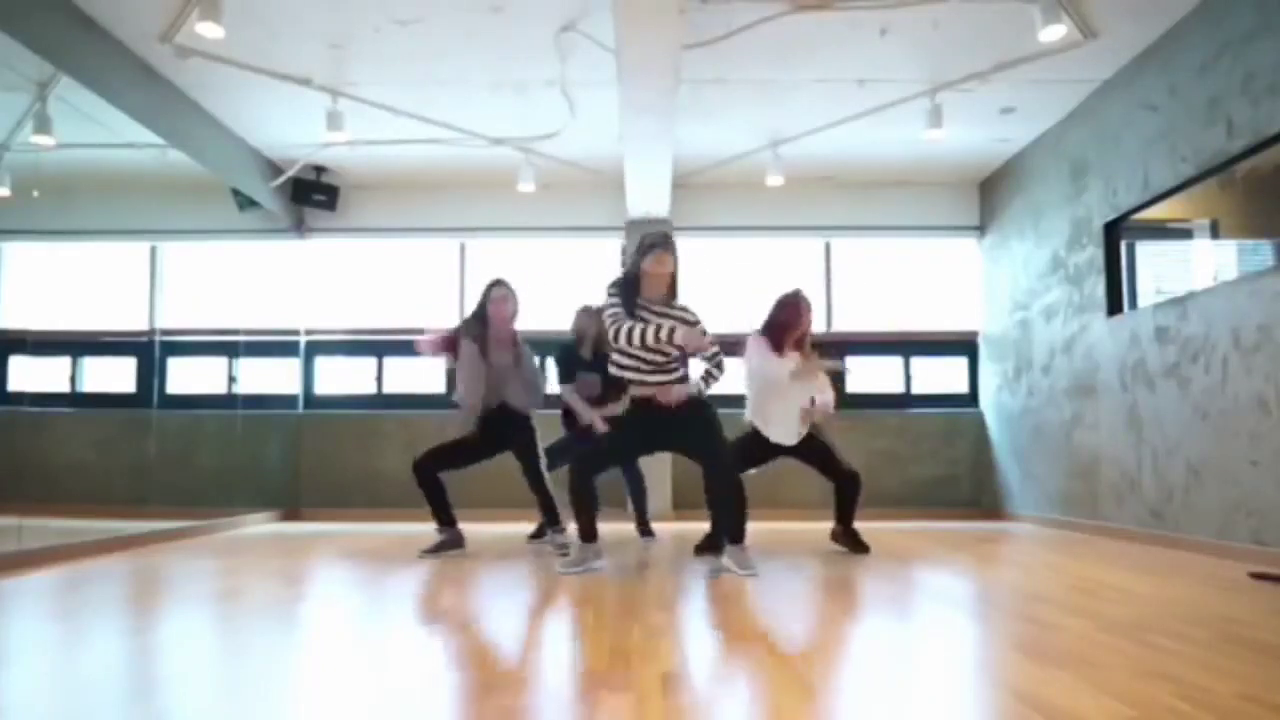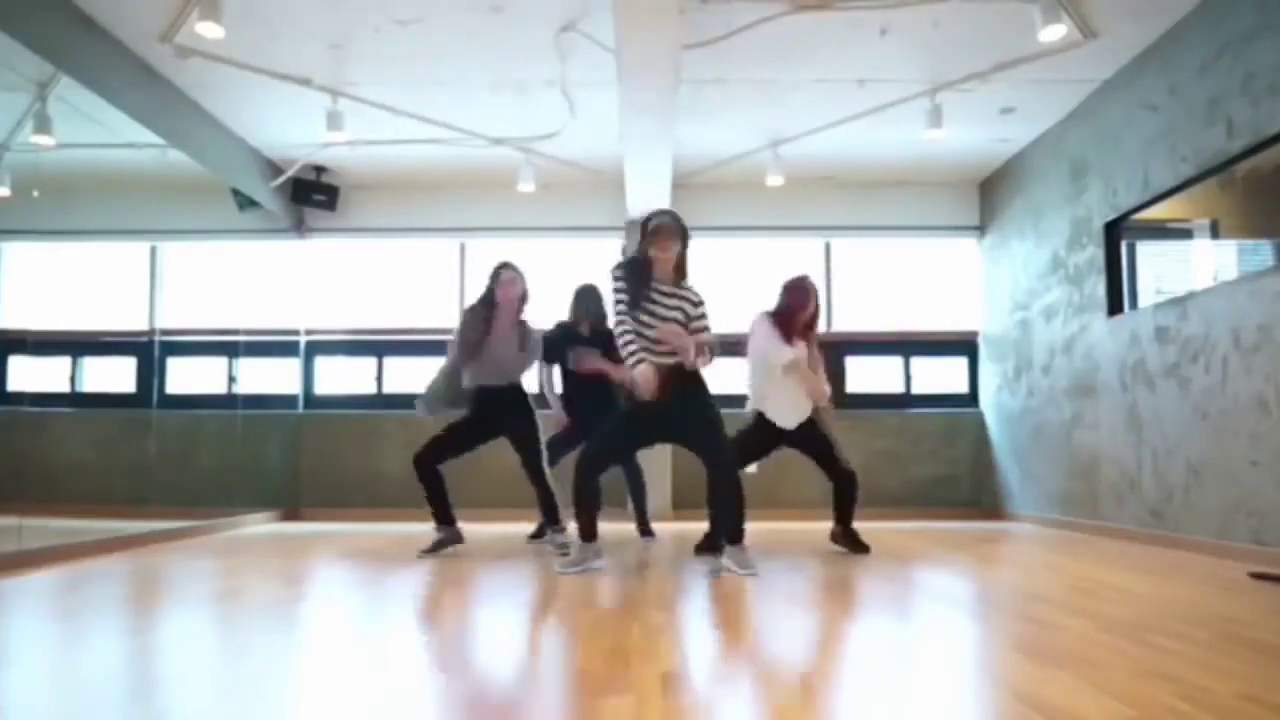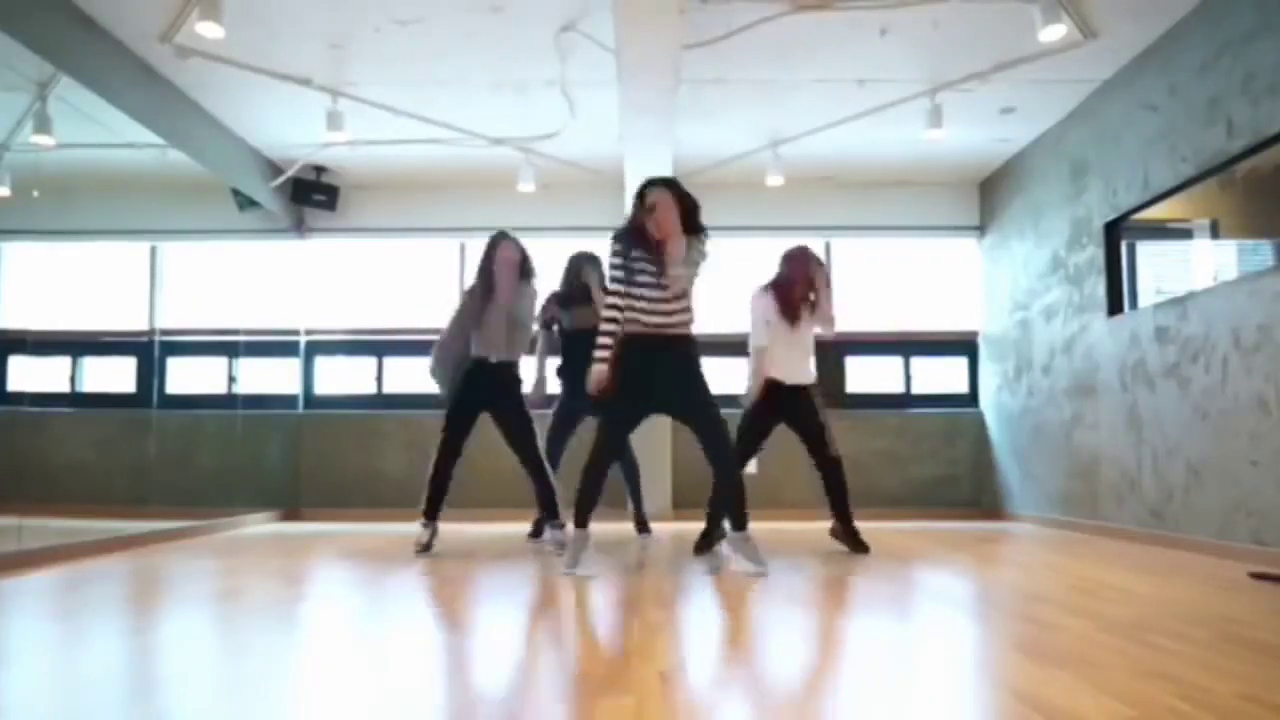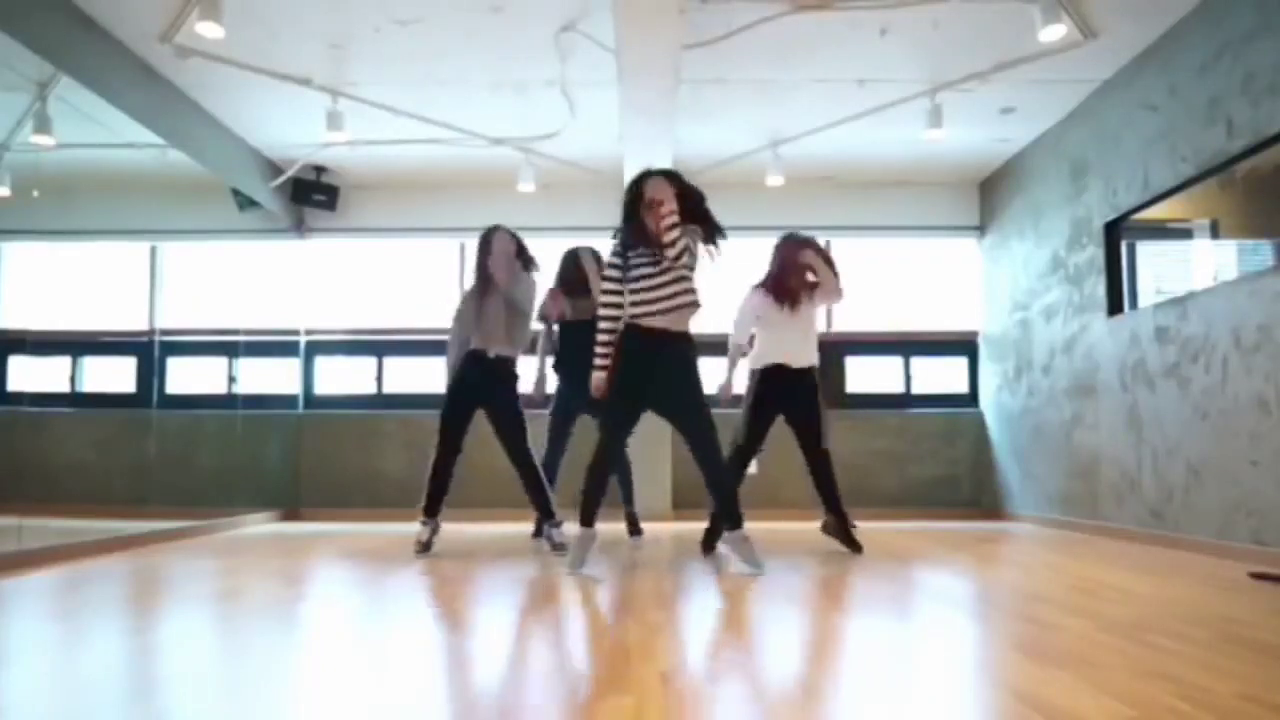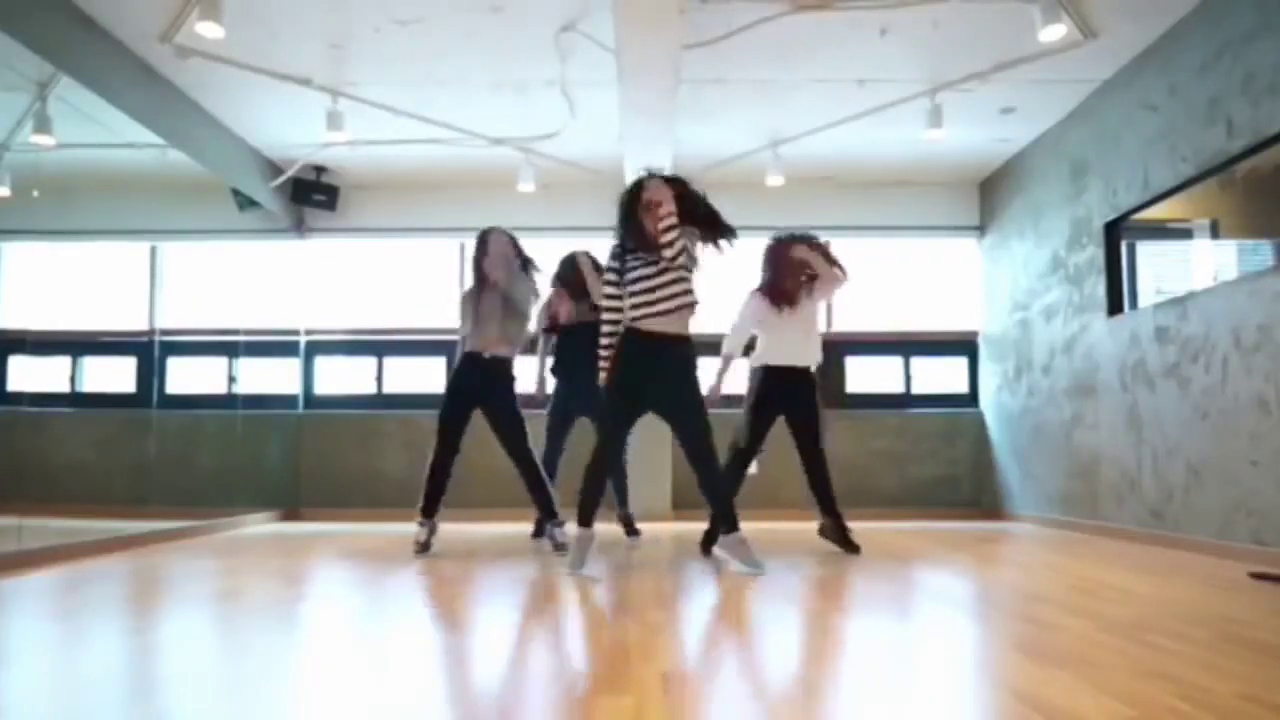
dt=0.1s
person 1, frame 1
left shoulder: (683, 315)
right shoulder: (619, 296)
left elbow: (716, 360)
right elbow: (621, 334)
left wrist: (692, 388)
right wrist: (673, 334)
left hip: (683, 411)
right hip: (642, 414)
left knee: (722, 470)
right knee: (582, 468)
left ankle: (735, 547)
right ankle: (588, 546)
person 1, frame 2
left shoulder: (690, 297)
right shoulder: (628, 277)
left elbow: (705, 355)
right elbow: (622, 324)
left wrist: (687, 346)
right wrist: (639, 365)
left hip: (686, 394)
right hip: (643, 398)
left knee: (723, 465)
right knee: (587, 464)
left ankle: (734, 546)
right ankle: (588, 545)
person 1, frame 3
left shoulder: (691, 246)
right shoulder: (626, 248)
left elbow: (677, 283)
right elbow: (614, 303)
left wrist: (673, 232)
right wrist: (601, 360)
left hip: (679, 360)
right hip: (634, 358)
left knee: (721, 447)
right knee: (603, 450)
left ankle: (740, 534)
right ankle: (579, 534)
person 1, frame 4
left shoulder: (690, 236)
right shoulder: (625, 247)
left elbow: (673, 253)
right elbow: (609, 308)
left wrist: (670, 206)
right wrist: (600, 364)
left hip: (676, 352)
right hip: (635, 349)
left knee: (707, 449)
right knee: (608, 448)
left ankle: (735, 534)
right ankle: (585, 534)
person 1, frame 5
left shoulder: (687, 238)
right shoulder: (624, 250)
left elbow: (671, 253)
right elbow: (610, 310)
left wrist: (669, 206)
right wrist: (606, 364)
left hip: (676, 354)
right hip: (635, 351)
left knee: (702, 453)
right knee: (606, 449)
left ankle: (731, 537)
right ankle: (584, 534)
person 2, frame 1
left shoulder: (520, 346)
right shoulder: (471, 338)
left elbow: (534, 394)
right elbow: (469, 372)
left hip: (515, 422)
right hip: (483, 426)
left knee: (533, 472)
right knee: (423, 467)
left ankle: (555, 530)
right ankle: (450, 533)
person 2, frame 2
left shoulder: (526, 331)
right shoulder: (475, 319)
left elbow: (521, 363)
right elbow: (458, 361)
left hip: (513, 403)
right hip: (481, 406)
left knee: (534, 465)
right knee: (425, 460)
left ankle: (556, 529)
right ankle: (447, 528)
person 2, frame 3
left shoulder: (524, 296)
right shoulder: (476, 297)
left elbow: (521, 318)
right elbow: (454, 340)
right wrist: (446, 379)
left hip: (504, 380)
right hip: (472, 379)
left knee: (530, 455)
right knee: (447, 452)
left ankle: (555, 525)
right ankle: (429, 523)
person 2, frame 4
left shoulder: (522, 285)
right shoulder: (474, 294)
left elbow: (520, 299)
right elbow: (458, 339)
left wrist: (508, 264)
left hip: (501, 375)
right hip: (470, 371)
left knee: (520, 454)
right knee: (447, 450)
left ankle: (551, 524)
right ankle: (429, 521)
person 2, frame 5
left shoulder: (521, 286)
right shoulder: (472, 296)
left elbow: (516, 294)
left hip: (498, 375)
right hip: (468, 371)
left knee: (521, 453)
right knee: (445, 450)
left ankle: (553, 524)
right ankle: (427, 522)
person 3, frame 1
left shoulder: (806, 354)
right shoulder: (759, 343)
left elbow: (825, 401)
right elbow: (785, 371)
left wrist: (814, 412)
right wrist: (817, 366)
left hip: (800, 434)
right hip: (763, 433)
left knee: (849, 478)
left ankle: (843, 529)
right ankle: (718, 533)
person 3, frame 2
left shoulder: (807, 339)
right shoulder: (765, 326)
left elbow: (820, 390)
right elbow: (779, 359)
left hip: (803, 419)
right hip: (767, 418)
left knee: (845, 475)
left ankle: (843, 529)
right ankle: (717, 532)
person 3, frame 3
left shoulder: (809, 307)
right shoulder: (765, 298)
left elbow: (828, 325)
right elbow: (758, 340)
left wrist: (823, 287)
right wrist: (755, 380)
left hip: (802, 392)
right hip: (769, 391)
left knee: (829, 460)
right knee: (734, 457)
left ankle: (843, 524)
right ankle: (713, 524)
person 3, frame 4
left shoulder: (811, 295)
right shoulder: (761, 294)
left elbow: (835, 292)
right elbow: (739, 336)
left wrist: (815, 258)
right wrist: (728, 377)
left hip: (802, 379)
right hip: (768, 377)
left knee: (817, 452)
right knee: (743, 451)
left ankle: (836, 520)
right ankle: (718, 523)
person 3, frame 5
left shoulder: (811, 293)
right shoulder: (760, 299)
left elbow: (836, 278)
right elbow: (734, 341)
left wrist: (809, 254)
right wrist: (718, 380)
left hip: (802, 379)
right hip: (770, 377)
left knee: (813, 454)
right knee: (743, 452)
left ankle: (832, 522)
right ankle: (718, 525)
person 4, frame 1
left shoulder: (609, 358)
right shoulder: (566, 353)
left elbow: (626, 401)
right elbow: (566, 392)
left wrist: (597, 413)
right wrist: (591, 418)
left hip: (609, 429)
right hip: (578, 432)
left knee: (631, 470)
left ankle: (642, 522)
person 4, frame 2
left shoulder: (608, 335)
right shoulder: (561, 332)
right elbow: (546, 371)
right wrist: (555, 404)
left hip: (607, 414)
right hip: (576, 415)
left knee: (629, 463)
left ankle: (643, 521)
person 4, frame 3
left shoulder: (605, 301)
right shoulder: (559, 300)
right elbow: (545, 332)
left wrist: (593, 285)
right wrist: (540, 375)
right hip: (573, 390)
left knee: (622, 448)
right knee: (551, 450)
left ankle: (639, 513)
right ankle: (545, 518)
person 4, frame 4
left shoulder: (598, 298)
right shoulder: (558, 295)
left elbow: (602, 296)
right elbow: (546, 331)
left wrist: (587, 260)
right wrist: (540, 373)
right hip: (570, 384)
right knee: (554, 451)
left ankle: (630, 513)
person 4, frame 5
left shoulder: (595, 301)
right shoulder: (557, 300)
left elbow: (599, 297)
right elbow: (545, 337)
left wrist: (585, 262)
right wrist: (541, 377)
left hip: (598, 384)
right hip: (567, 386)
right knee: (551, 452)
left ankle: (625, 514)
right ankle: (544, 517)
